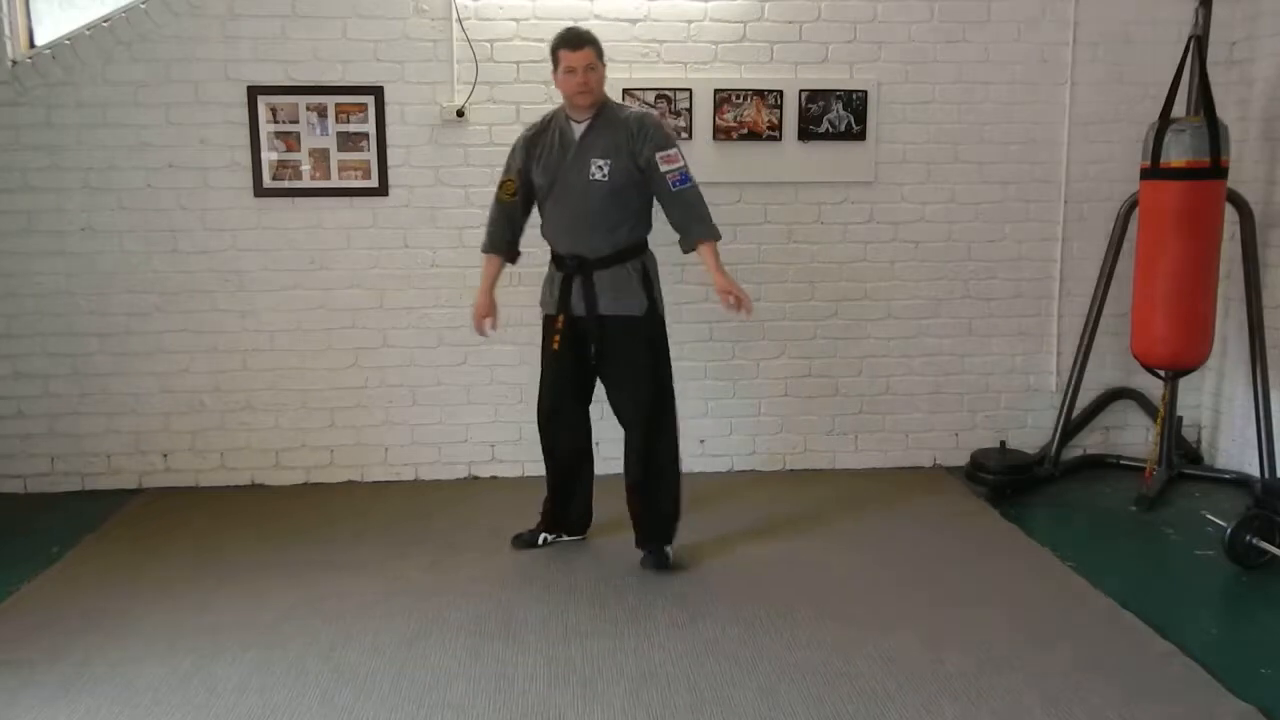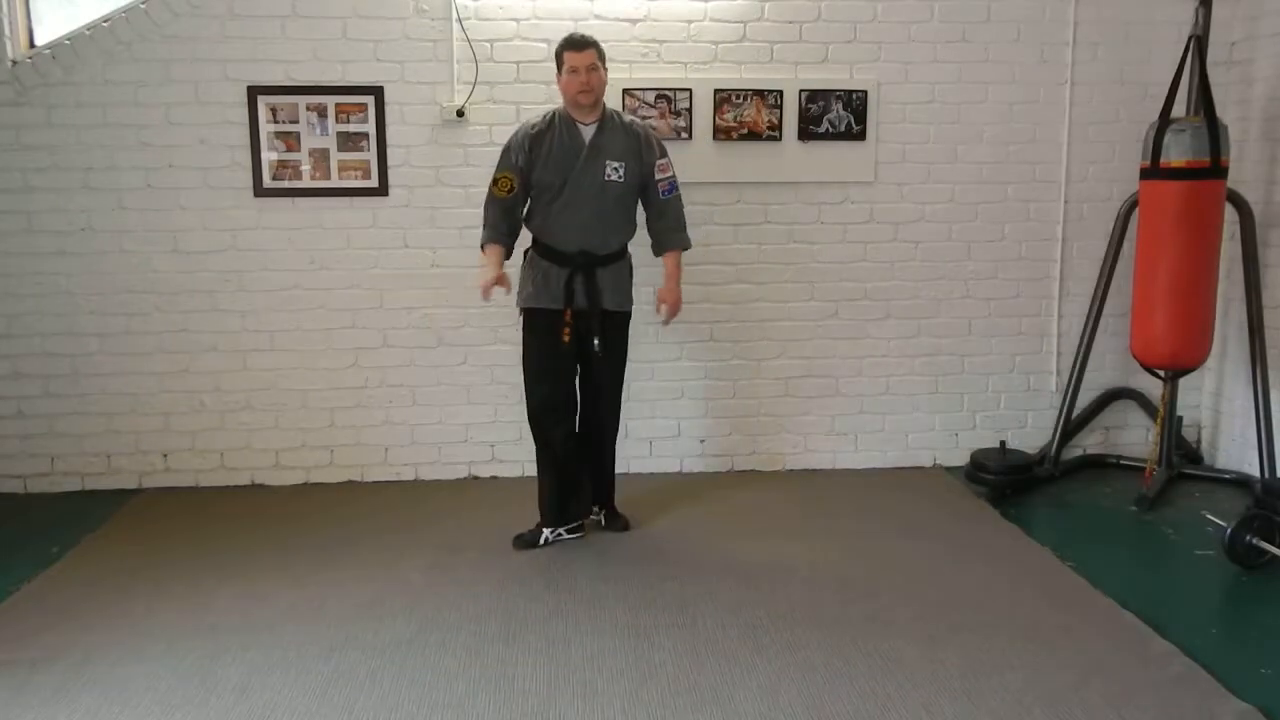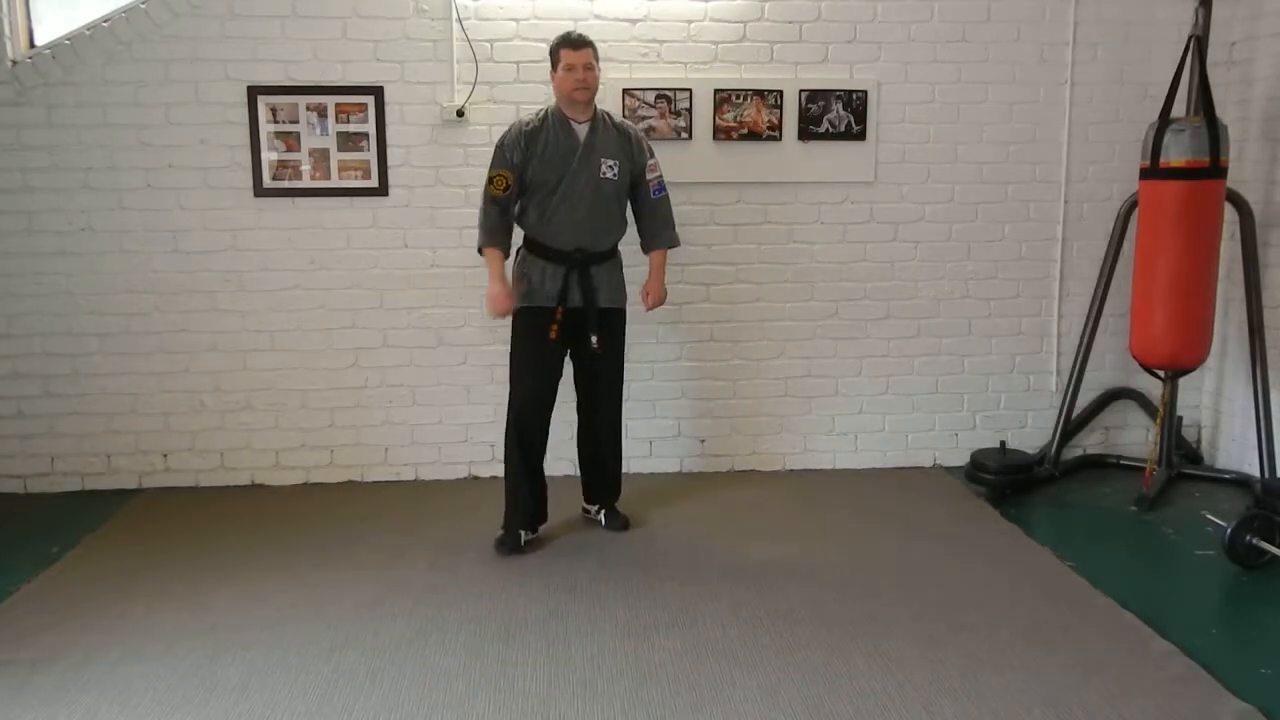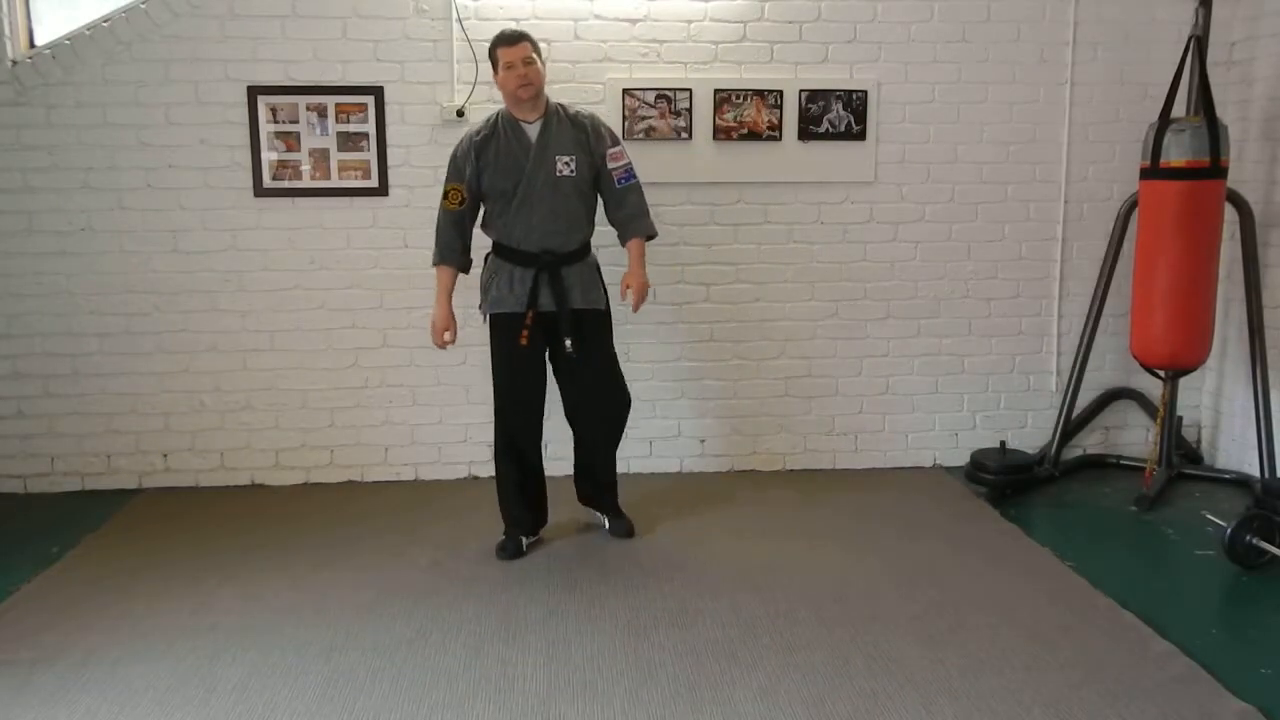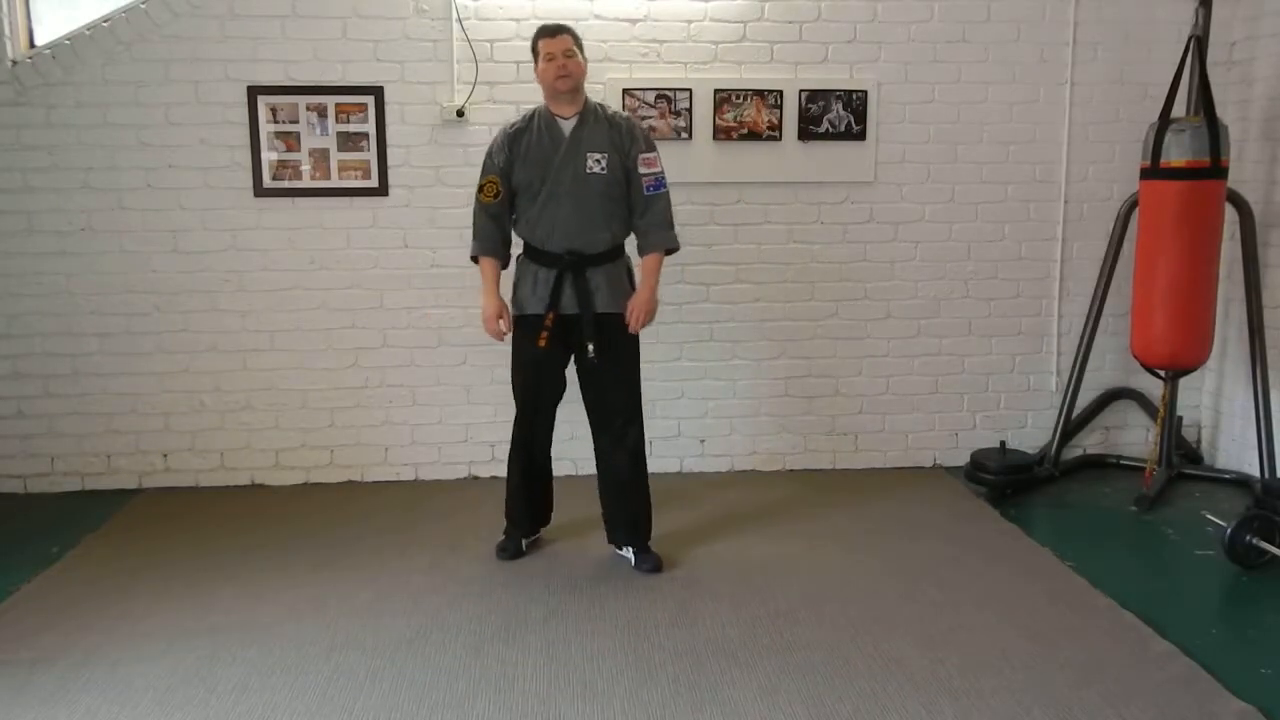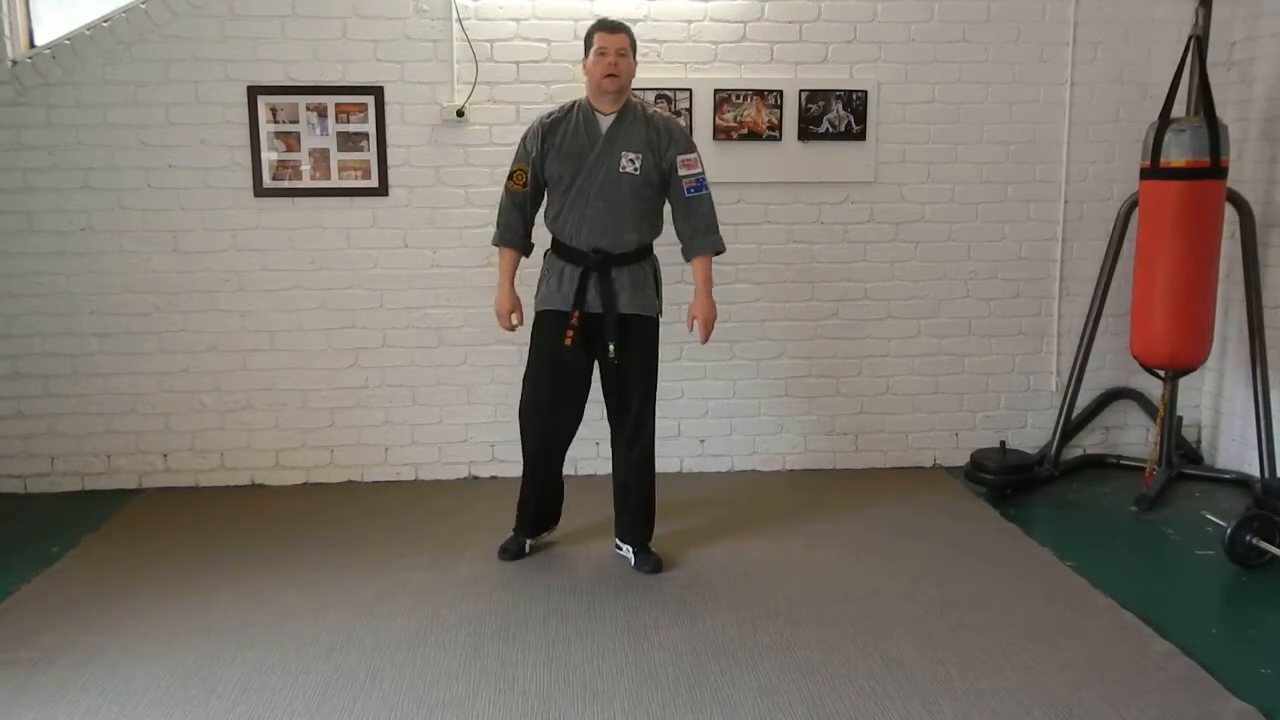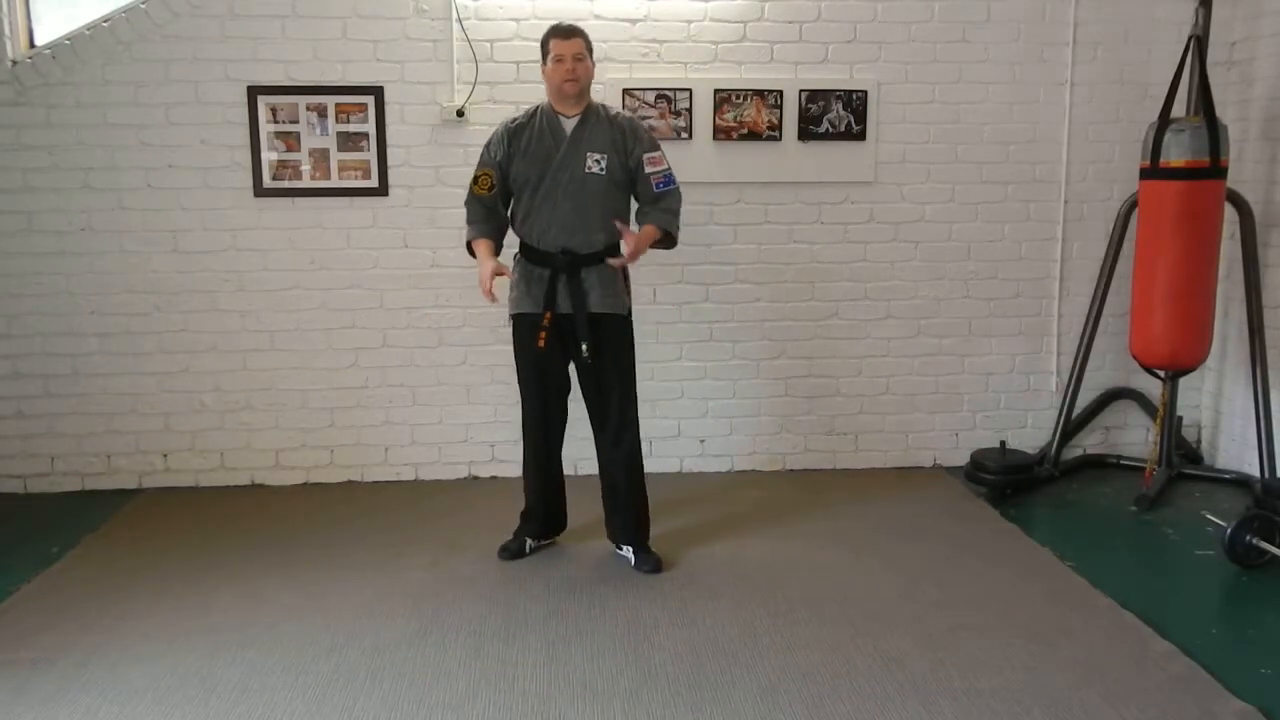
dt=0.5s
person 1, frame 1
left shoulder: (640, 130)
right shoulder: (535, 140)
left elbow: (683, 203)
right elbow: (507, 216)
left wrist: (717, 272)
right wrist: (486, 290)
left hip: (625, 288)
right hip: (565, 289)
left knee: (645, 415)
right knee: (559, 412)
left ankle: (656, 538)
right ankle: (564, 521)
person 1, frame 2
left shoulder: (637, 139)
right shoulder: (530, 139)
left elbow: (664, 213)
right elbow: (501, 209)
left wrist: (672, 279)
right wrist: (494, 266)
left hip: (608, 283)
right hip: (548, 284)
left knee: (602, 402)
right knee: (549, 403)
left ankle: (598, 501)
right ankle: (562, 515)
person 1, frame 3
left shoulder: (626, 138)
right shoulder: (523, 136)
left elbow: (651, 208)
right elbow: (495, 210)
left wrist: (656, 273)
right wrist: (497, 279)
left hip: (602, 281)
right hip: (540, 282)
left knee: (602, 401)
right knee: (528, 404)
left ankle: (600, 499)
right ankle: (521, 519)
person 1, frame 4
left shoulder: (587, 130)
right shoulder: (476, 146)
left elbow: (624, 199)
right elbow: (453, 225)
left wrist: (636, 265)
right wrist: (443, 304)
left hip: (577, 282)
right hip: (512, 288)
left knee: (603, 402)
right knee: (516, 413)
left ankle: (600, 496)
right ankle: (522, 524)
person 1, frame 5
left shoulder: (624, 132)
right shoulder: (512, 140)
left elbow: (652, 214)
right elbow: (491, 223)
left wrist: (647, 286)
right wrist: (491, 294)
left hip: (607, 289)
right hip: (538, 288)
left knee: (618, 419)
right knee: (531, 415)
left ankle: (630, 536)
right ankle: (524, 524)
person 1, frame 6
left shoulder: (664, 133)
right shoulder: (548, 130)
left elbow: (694, 214)
right elbow: (516, 210)
left wrist: (703, 291)
right wrist: (505, 285)
left hip: (631, 289)
right hip: (563, 286)
left knee: (633, 420)
right knee: (543, 411)
left ankle: (633, 536)
right ankle: (532, 523)
person 1, frame 7
left shoulder: (626, 132)
right shoulder: (512, 135)
left elbow: (663, 199)
right elbow: (482, 204)
left wrist: (643, 237)
right wrist: (486, 255)
left hip: (602, 288)
right hip: (535, 289)
left knee: (615, 416)
right knee: (541, 415)
left ankle: (630, 535)
right ankle: (540, 526)
